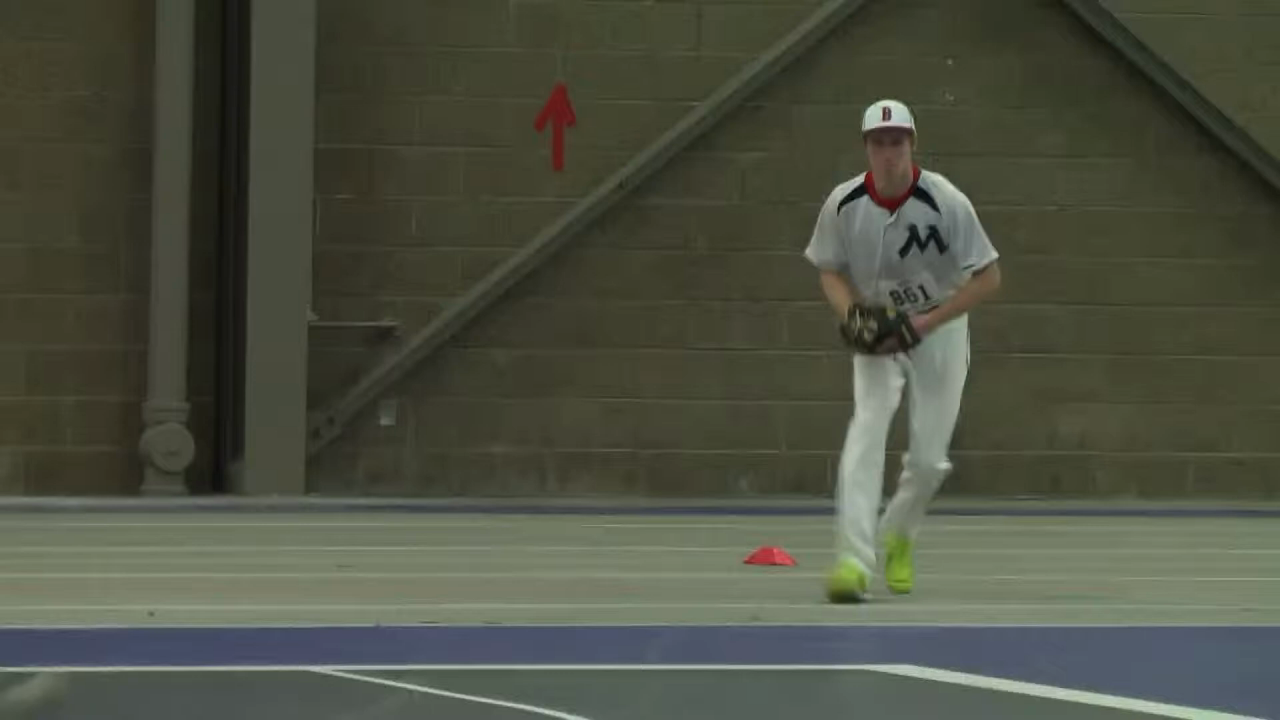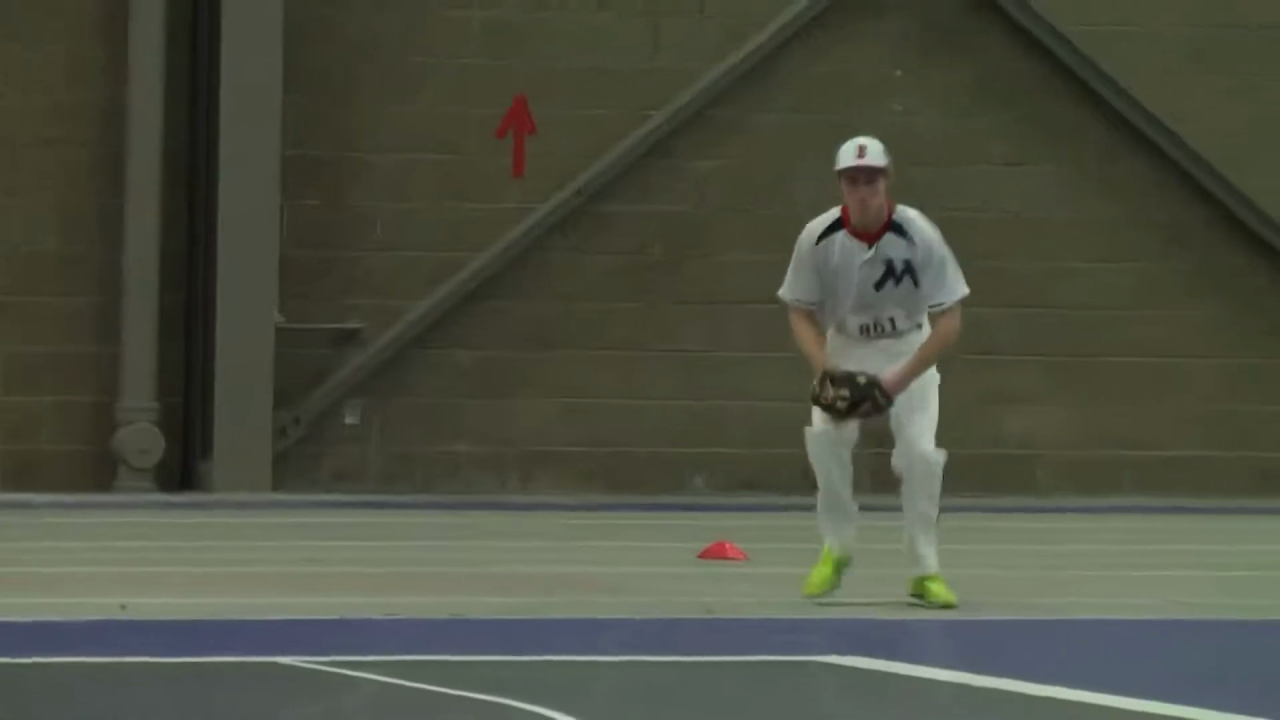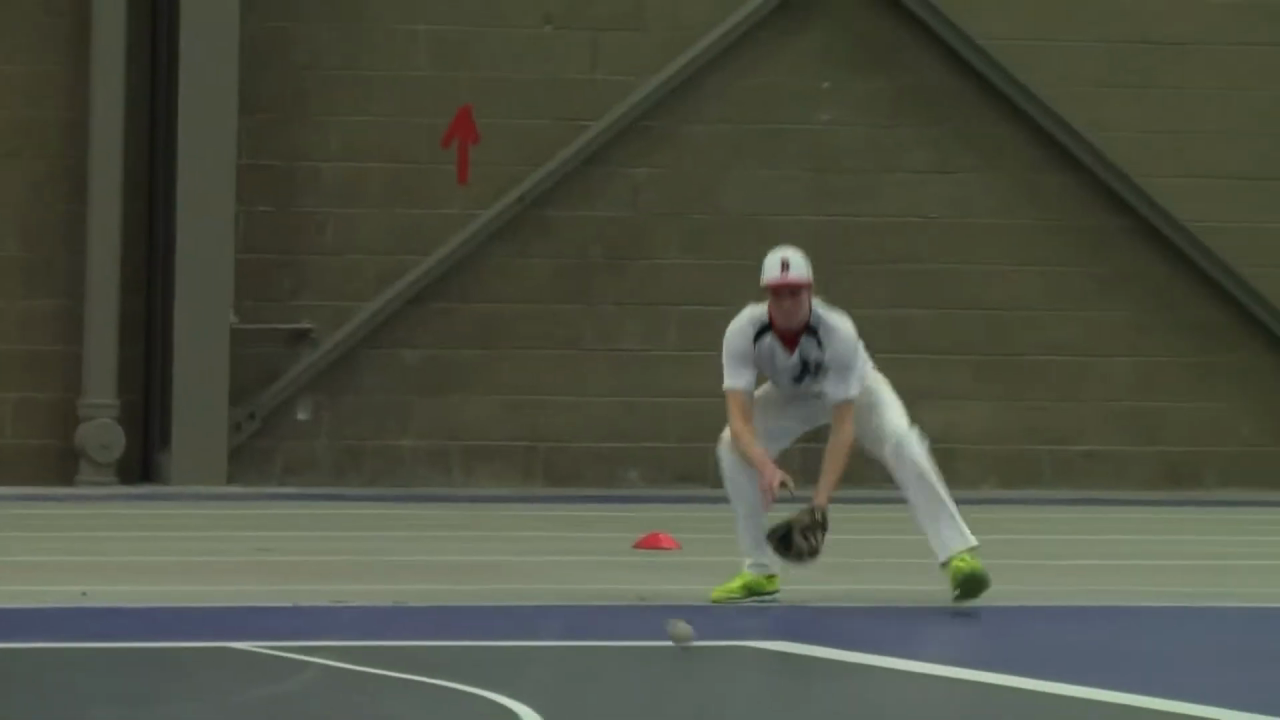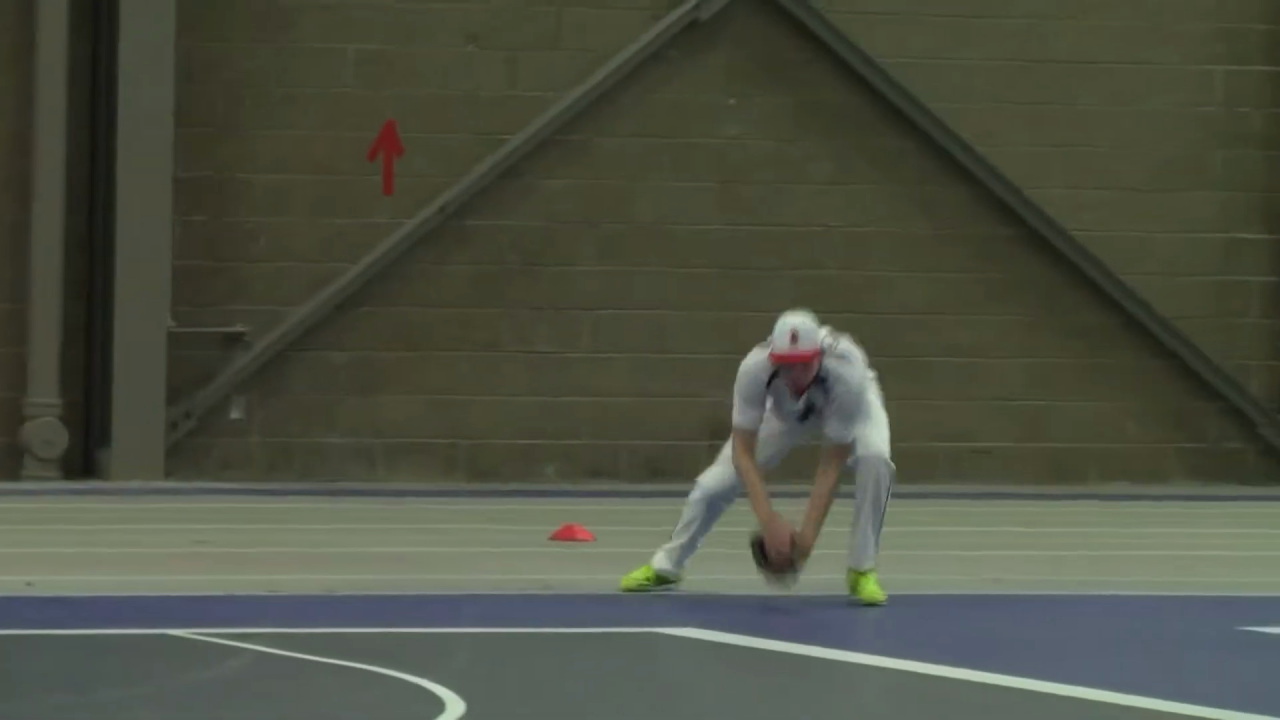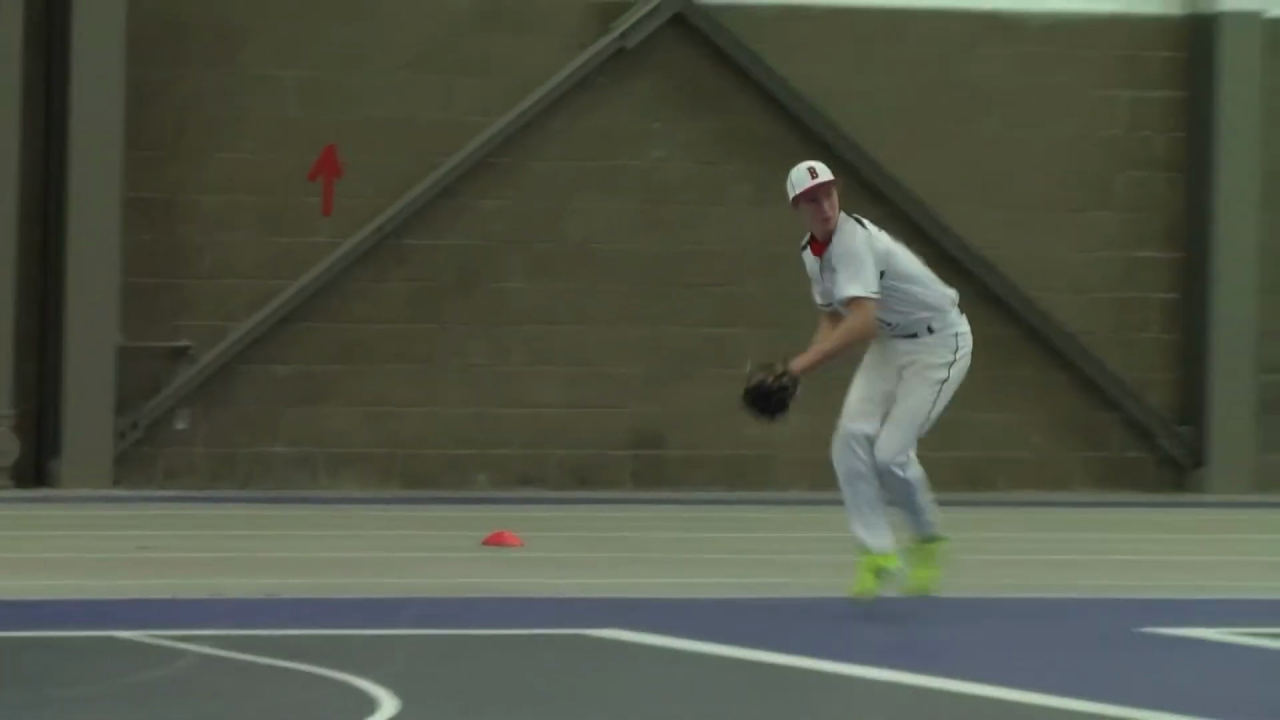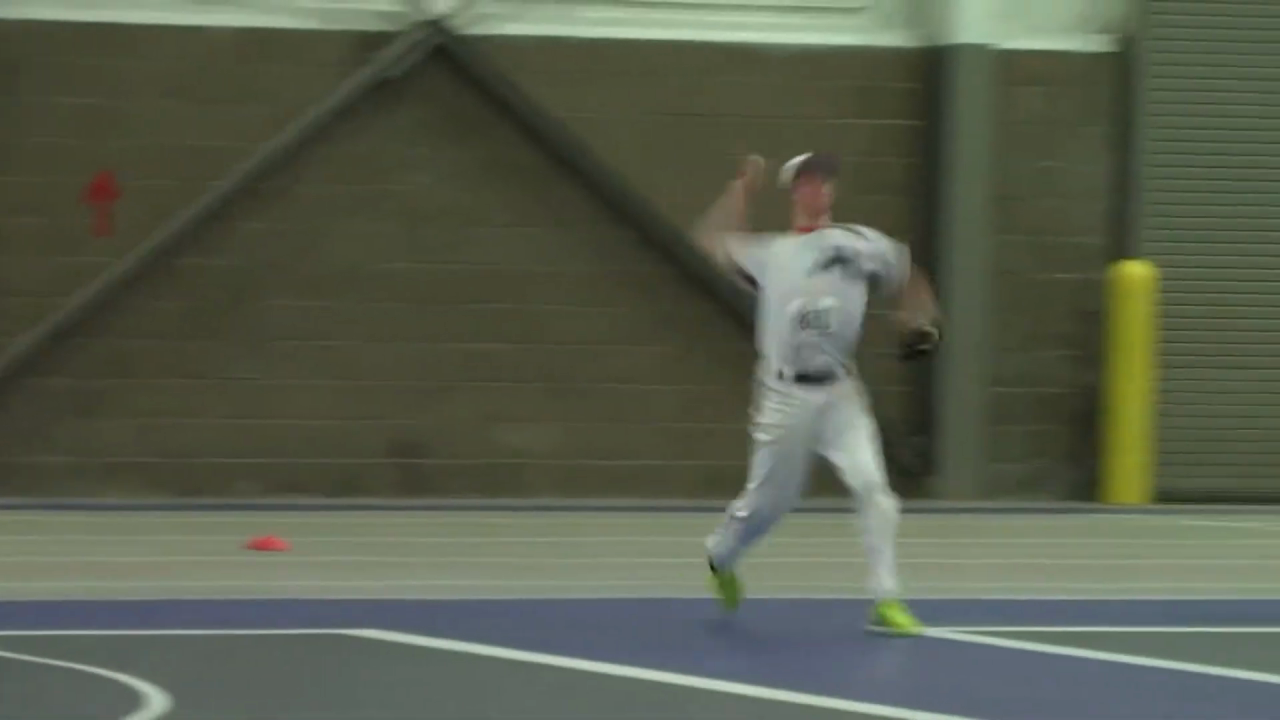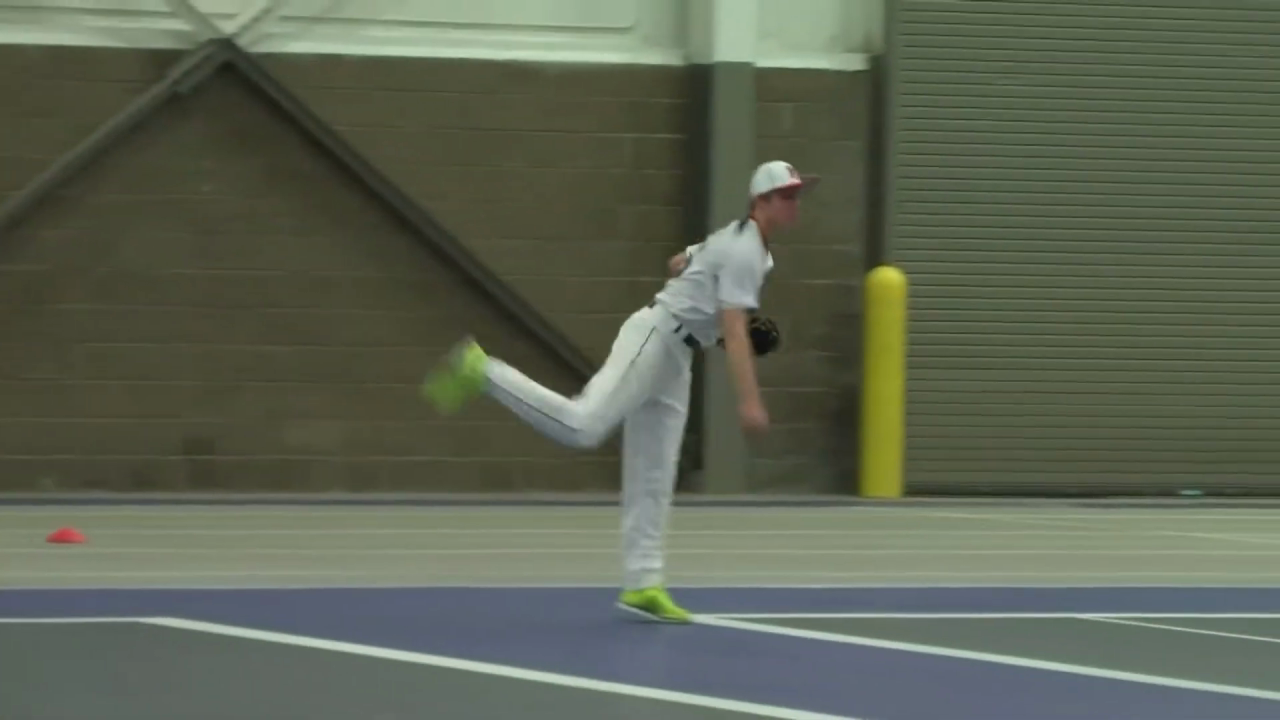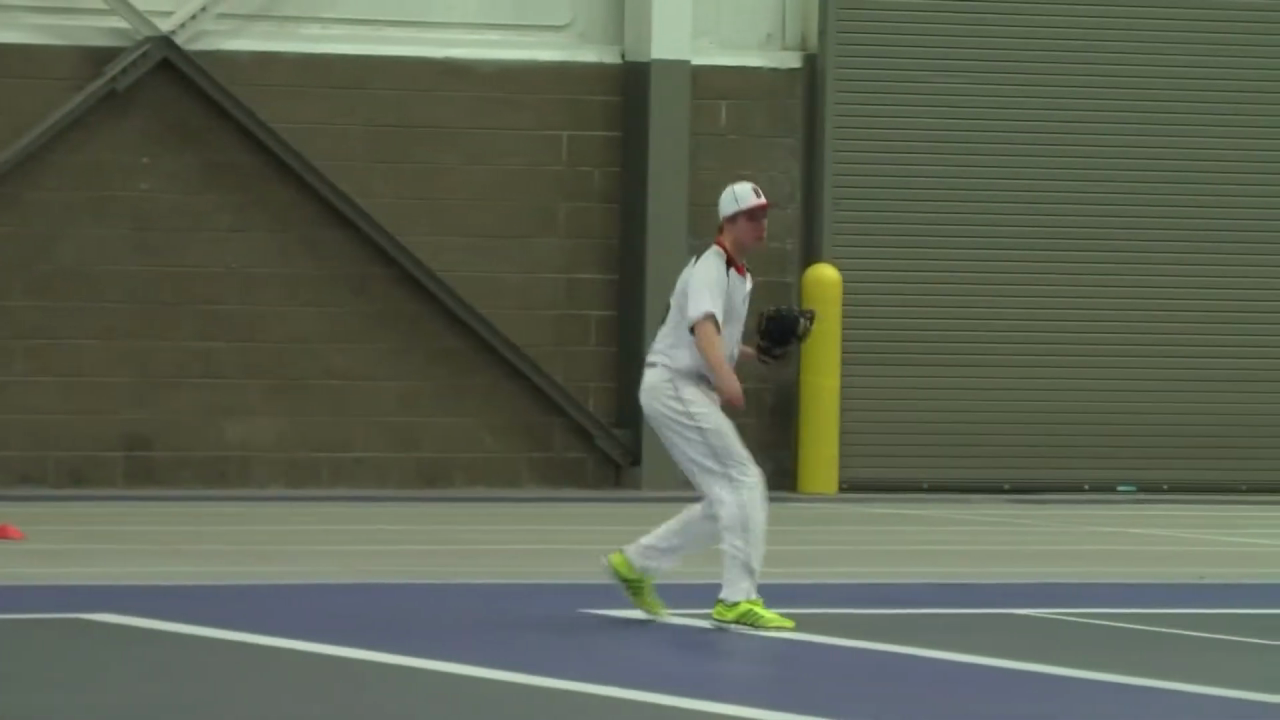
dt=0.4s
person 1, frame 1
left shoulder: (946, 200)
right shoulder: (843, 203)
left elbow: (989, 278)
right elbow: (830, 271)
left wrist: (929, 322)
right wrist: (854, 318)
left hip: (939, 327)
left knee: (929, 454)
right knee: (869, 428)
person 1, frame 2
left shoulder: (919, 234)
right shoulder: (816, 238)
left elbow: (950, 321)
right elbow: (800, 316)
left wrist: (900, 382)
right wrist: (828, 375)
left hip: (912, 350)
right hip: (846, 347)
left knee: (919, 455)
right knee: (825, 433)
right ankle: (836, 543)
person 1, frame 3
left shoulder: (838, 331)
right shoulder: (743, 331)
left elbow: (846, 422)
right elbow: (737, 417)
left wrist: (822, 497)
right wrist: (765, 469)
left hip: (856, 386)
right hip: (788, 394)
left knee: (901, 440)
right knee: (732, 448)
left ankle: (958, 557)
right ankle: (760, 570)
person 1, frame 4
left shoulder: (846, 378)
right shoulder: (756, 369)
left elbow: (833, 463)
right elbow: (743, 452)
left wrist: (810, 531)
right wrist: (769, 524)
left hip: (847, 409)
right hip: (786, 412)
left knee: (875, 460)
right knee: (716, 486)
left ankle: (861, 572)
right ankle: (666, 567)
person 1, frame 5
left shoulder: (851, 244)
right shoulder: (810, 251)
left elbow: (863, 321)
right elbow: (833, 320)
left wrist: (803, 363)
right wrist: (806, 364)
left hip: (940, 340)
right hip: (892, 344)
left knee: (890, 454)
right knee: (851, 443)
left ankle: (927, 538)
right ankle: (879, 558)
person 1, frame 6
left shoulder: (855, 243)
right shoulder: (766, 251)
left elbow: (911, 280)
right elbow: (710, 241)
left wrist: (919, 320)
right wrist: (742, 187)
left hip: (838, 392)
right hip: (785, 395)
left knee: (871, 488)
right knee: (766, 504)
left ankle: (884, 601)
right ankle: (722, 555)
person 1, frame 7
left shoulder: (738, 240)
right shoulder: (746, 251)
left elbow: (679, 264)
right elbow: (735, 330)
left wrist: (714, 322)
right wrist: (750, 401)
left hip: (676, 358)
right hip: (652, 341)
left knee: (656, 477)
right knee: (582, 423)
left ankle: (643, 585)
right ankle: (480, 369)
person 1, frame 8
left shoulder: (739, 276)
right shoulder: (709, 274)
right elbow: (705, 335)
left wrist: (756, 351)
right wrist: (726, 380)
left hip: (690, 393)
right hip: (674, 390)
left knee: (725, 498)
right knee: (744, 486)
left ankle: (635, 561)
right ankle: (738, 601)
